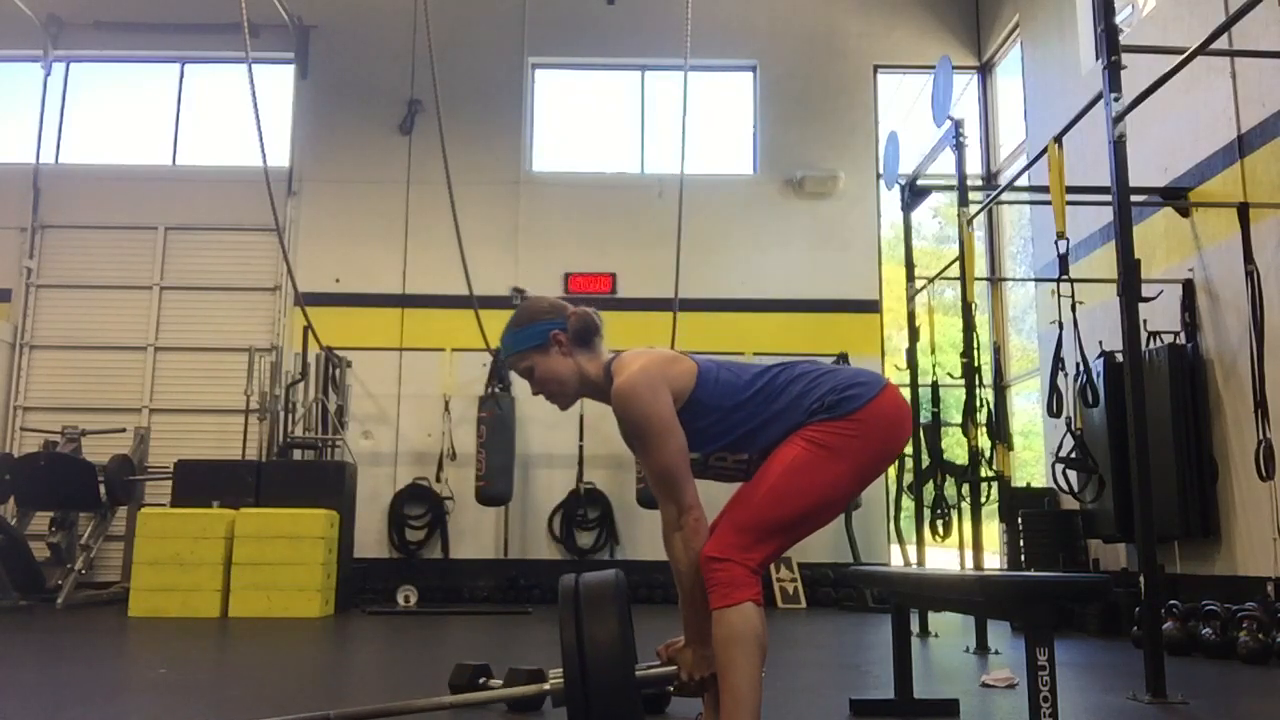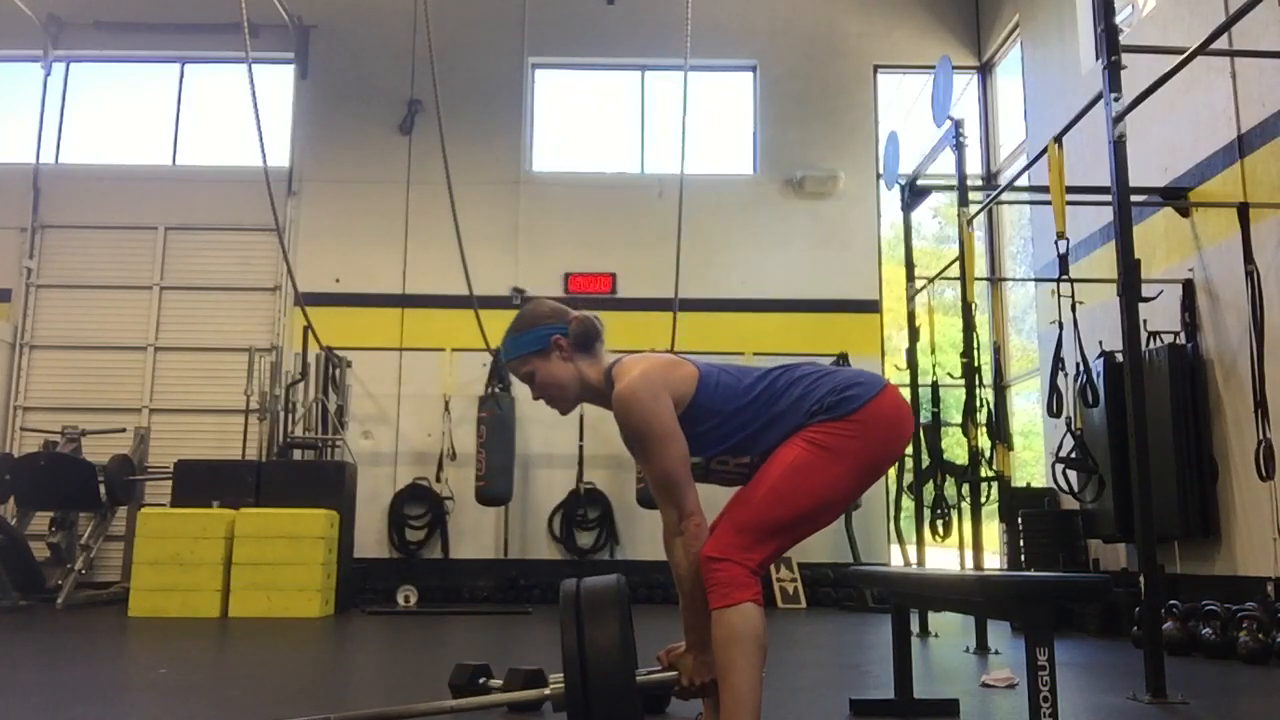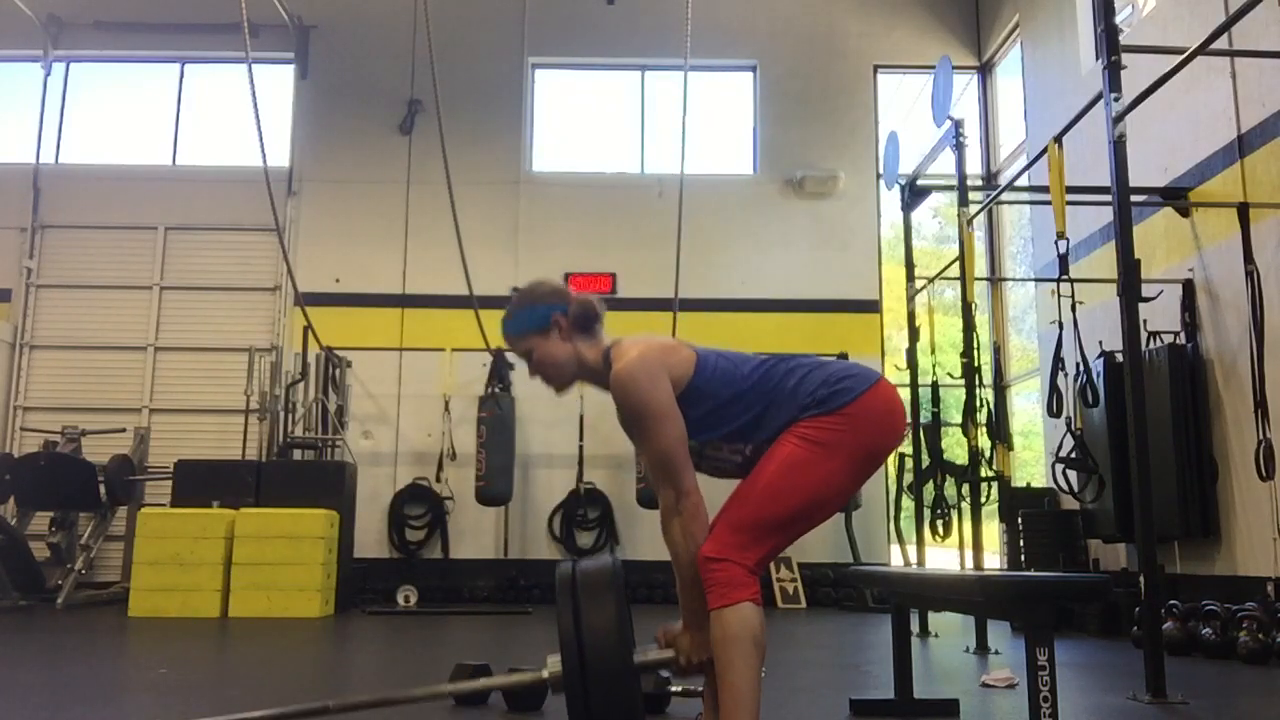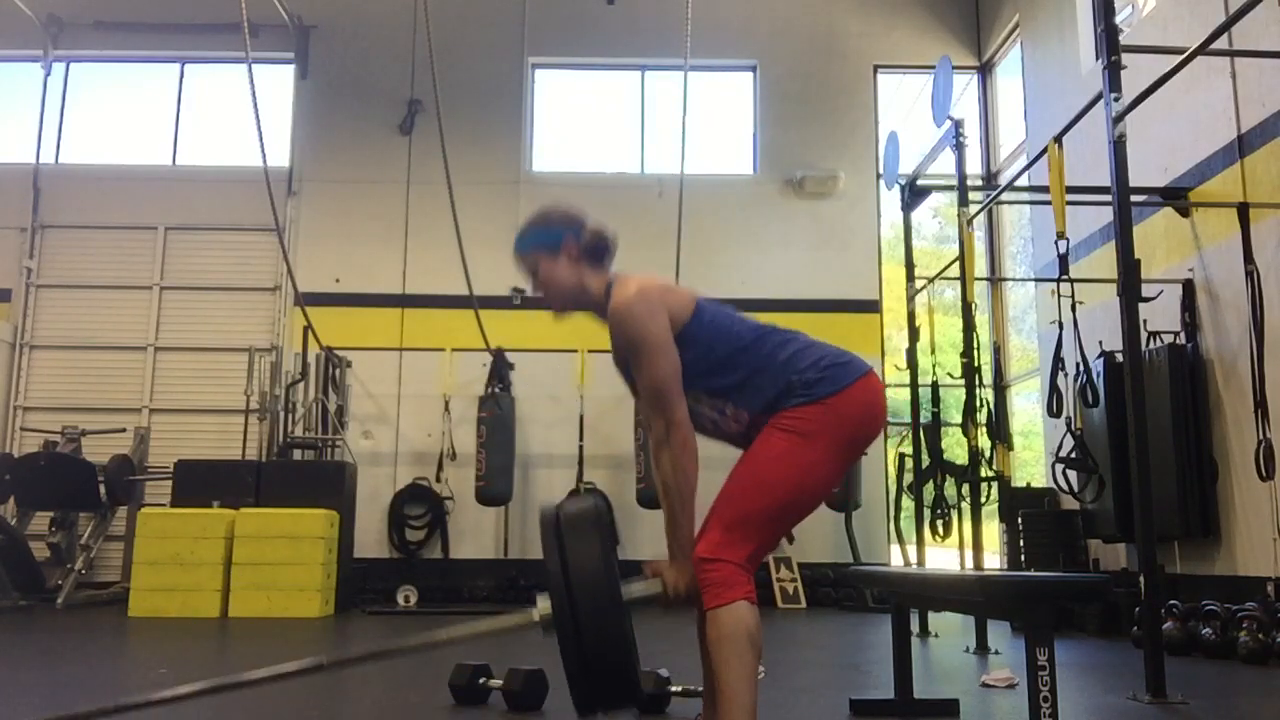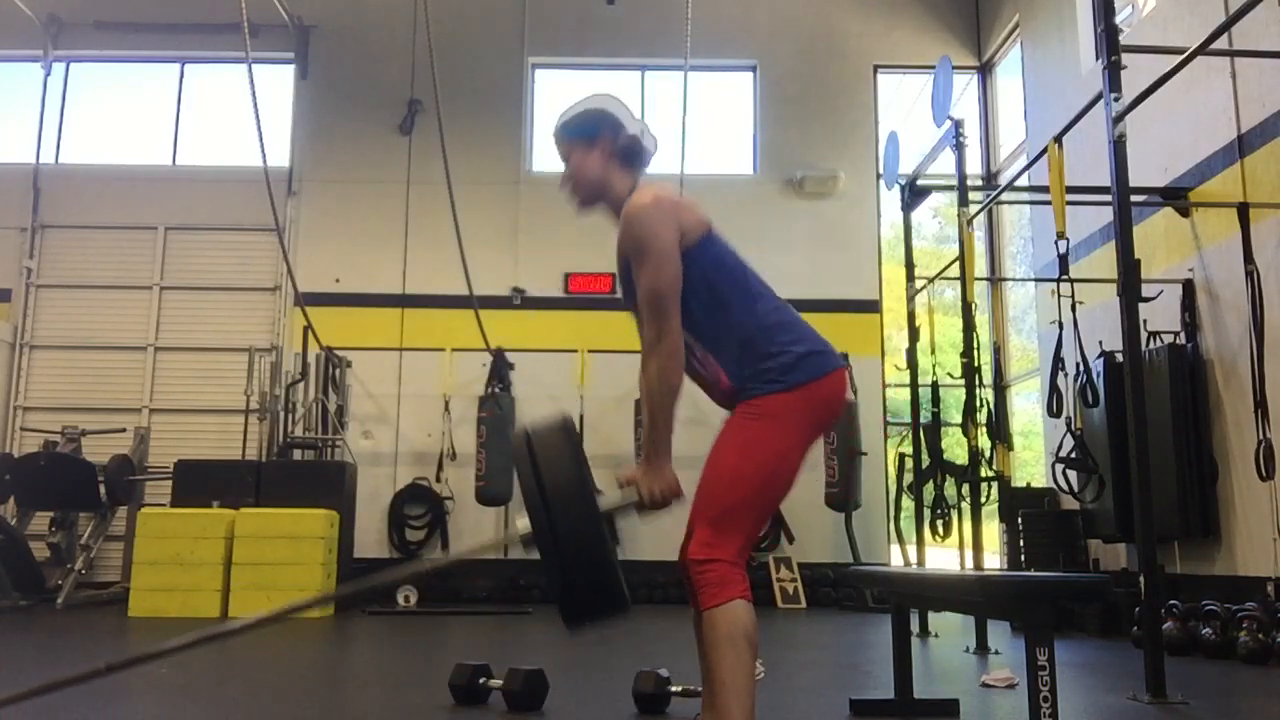
dt=0.2s
person 1, frame 1
left shoulder: (634, 384)
right shoulder: (630, 393)
left elbow: (688, 516)
right elbow: (676, 517)
left wrist: (698, 642)
right wrist: (697, 637)
left hip: (859, 414)
right hip: (850, 418)
left knee: (728, 560)
right knee: (725, 555)
person 1, frame 2
left shoulder: (636, 389)
right shoulder: (631, 395)
left elbow: (689, 523)
right elbow: (678, 523)
left wrist: (698, 647)
right wrist: (698, 642)
left hip: (859, 417)
right hip: (850, 420)
left knee: (727, 561)
right knee: (725, 556)
person 1, frame 3
left shoulder: (634, 368)
right shoulder: (629, 379)
left elbow: (686, 503)
right elbow: (674, 502)
left wrist: (693, 623)
right wrist: (692, 618)
left hip: (851, 413)
right hip: (843, 417)
left knee: (727, 561)
right knee: (727, 559)
person 1, frame 4
left shoulder: (634, 300)
right shoulder: (625, 316)
left elbow: (678, 434)
right elbow: (665, 435)
left wrist: (680, 550)
right wrist: (681, 550)
left hip: (829, 400)
right hip: (818, 405)
left knee: (721, 562)
right knee: (720, 560)
person 1, frame 5
left shoulder: (648, 209)
right shoulder: (640, 220)
left elbow: (668, 344)
right elbow: (662, 347)
left wrist: (655, 458)
right wrist: (654, 457)
left hip: (785, 381)
right hip: (774, 384)
left knee: (713, 558)
right knee: (712, 556)
